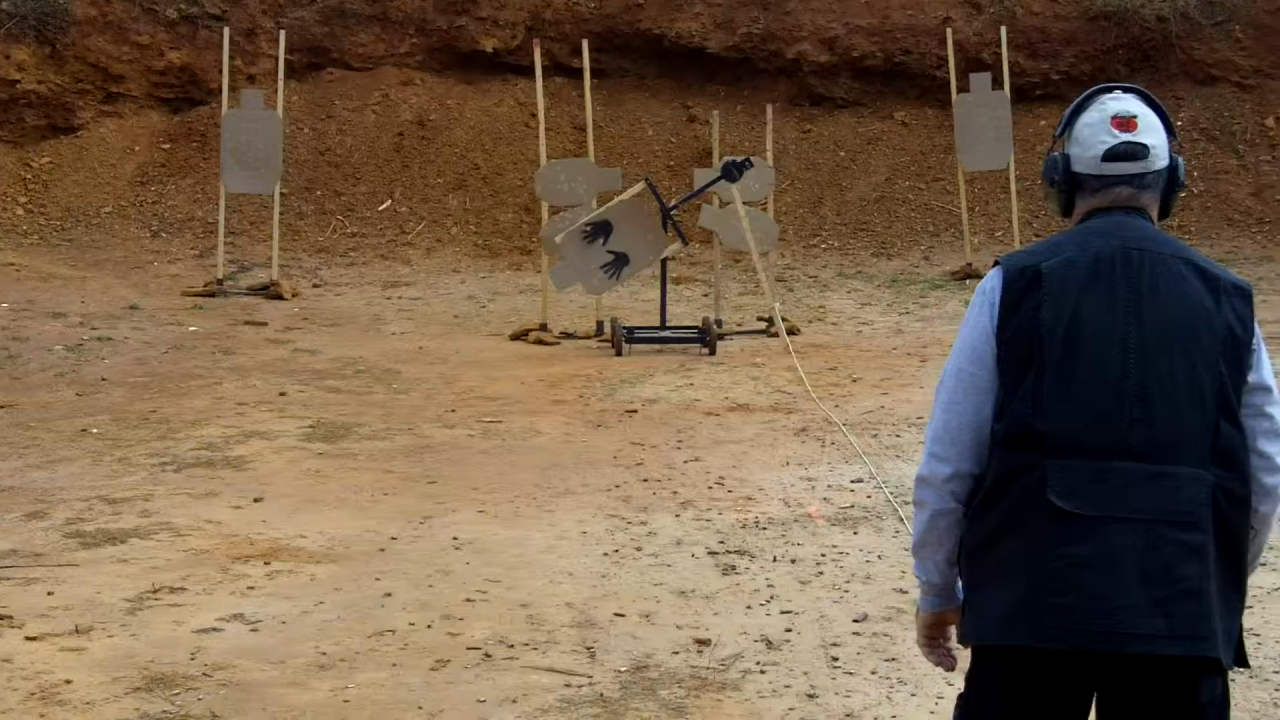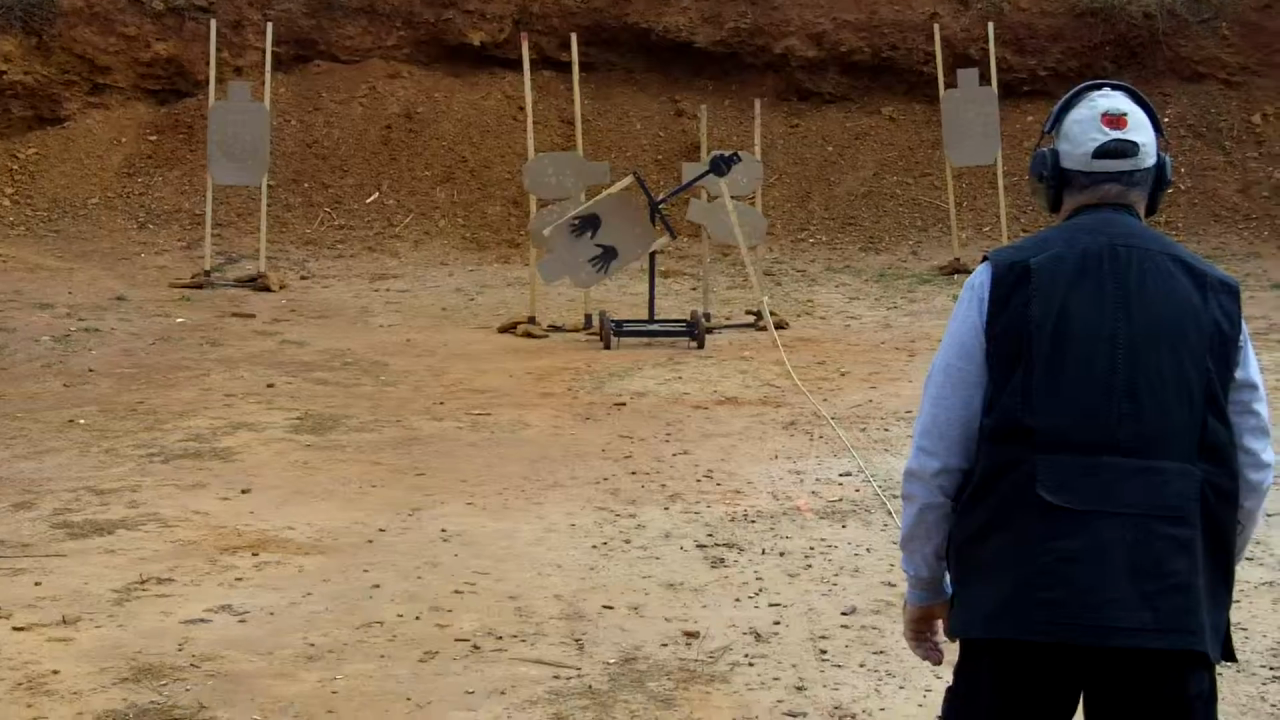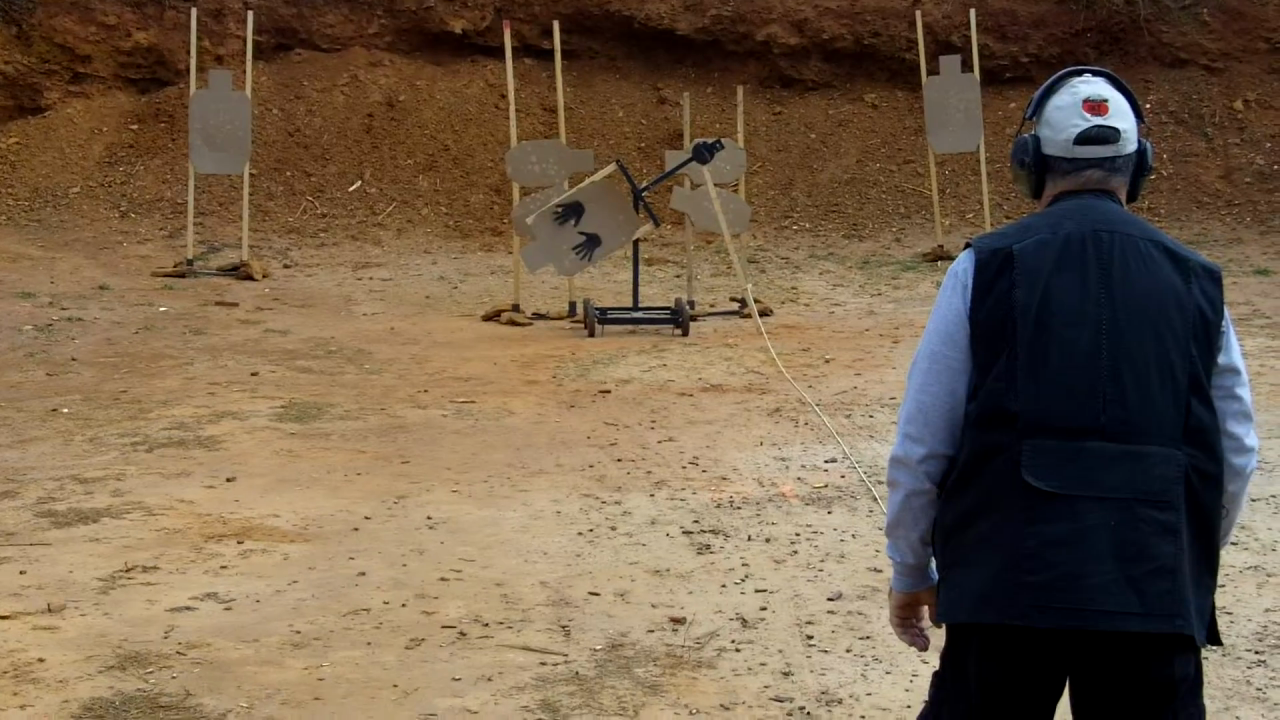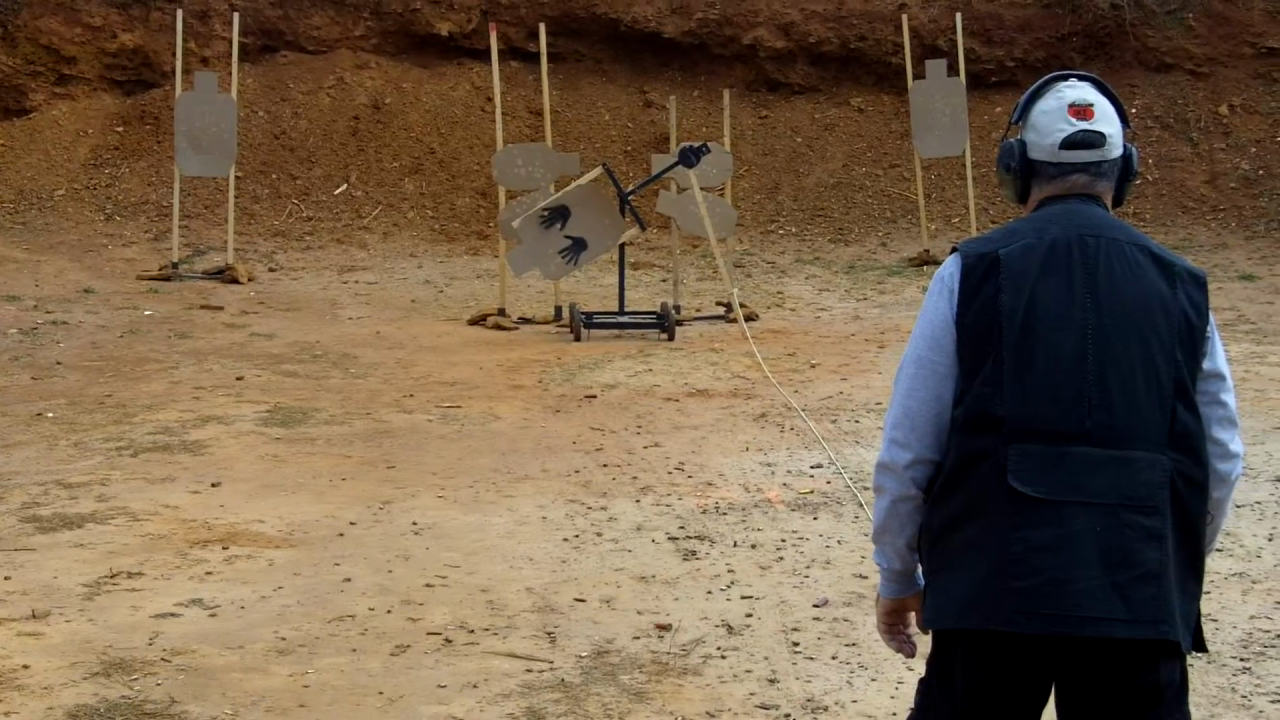
dt=0.2s
person 1, frame 1
left shoulder: (1015, 285)
right shoulder: (1228, 300)
left elbow: (948, 464)
left wrist: (937, 590)
right wrist: (1220, 584)
left hip: (1032, 603)
right hip: (1182, 612)
person 1, frame 2
left shoulder: (1004, 280)
right shoulder: (1214, 296)
left elbow: (936, 459)
left wrist: (925, 583)
right wrist: (1204, 582)
left hip: (1020, 599)
right hip: (1169, 608)
person 1, frame 3
left shoulder: (987, 266)
right shoulder: (1196, 281)
left elbow: (921, 444)
right elbow: (1236, 453)
left wrist: (911, 569)
right wrist: (1190, 565)
left hip: (1006, 582)
right hip: (1154, 588)
person 1, frame 4
left shoulder: (974, 271)
right shoulder: (1181, 286)
left elbow: (908, 449)
right elbow: (1220, 460)
left wrist: (898, 575)
right wrist: (1177, 570)
left hip: (992, 588)
right hip: (1139, 595)
